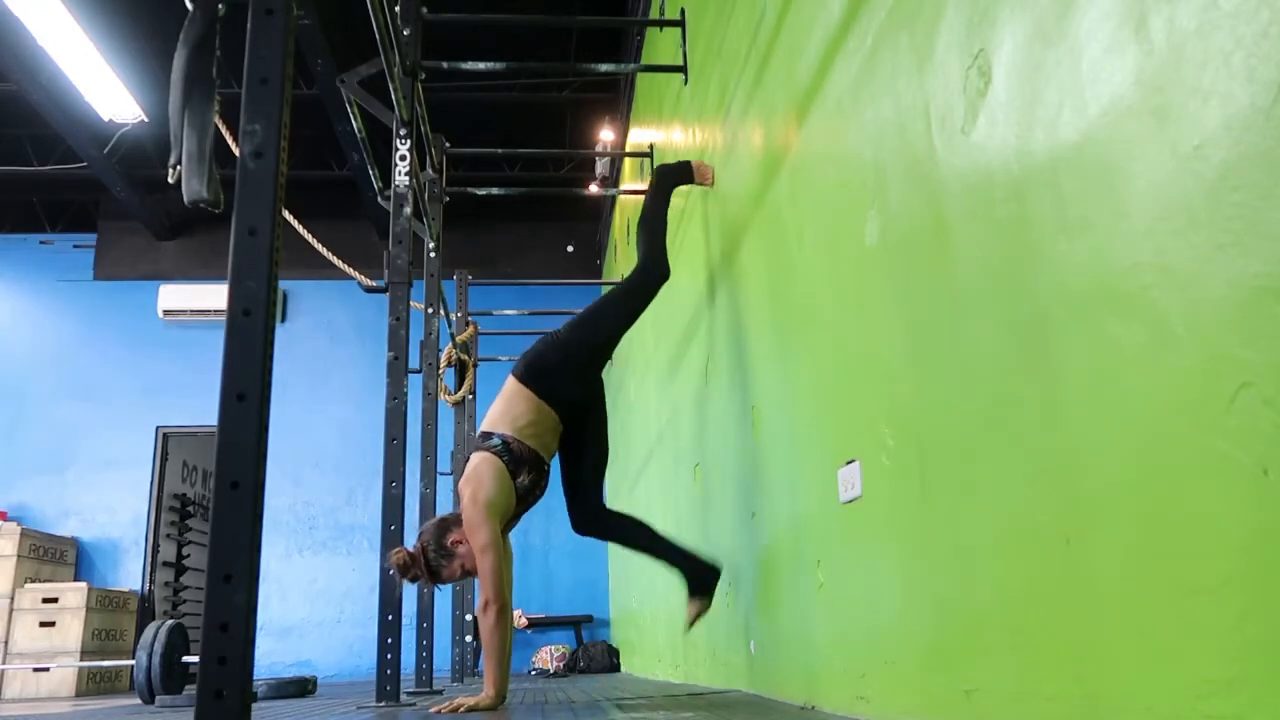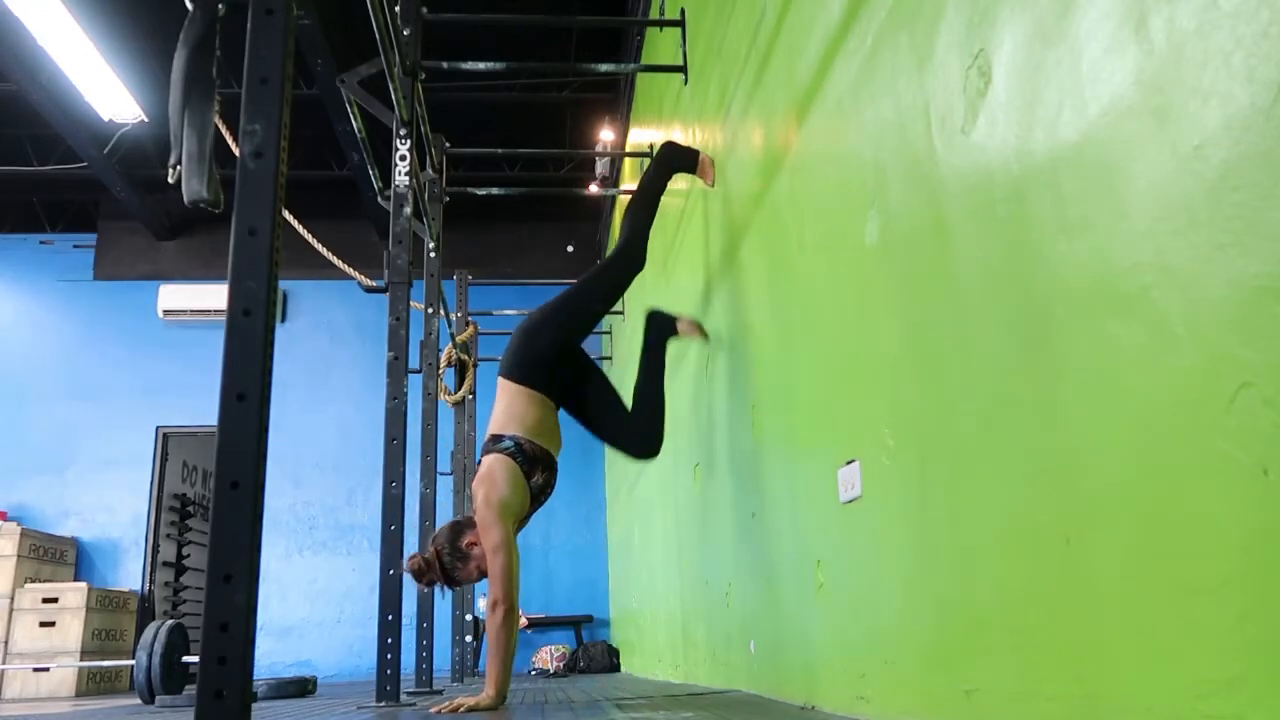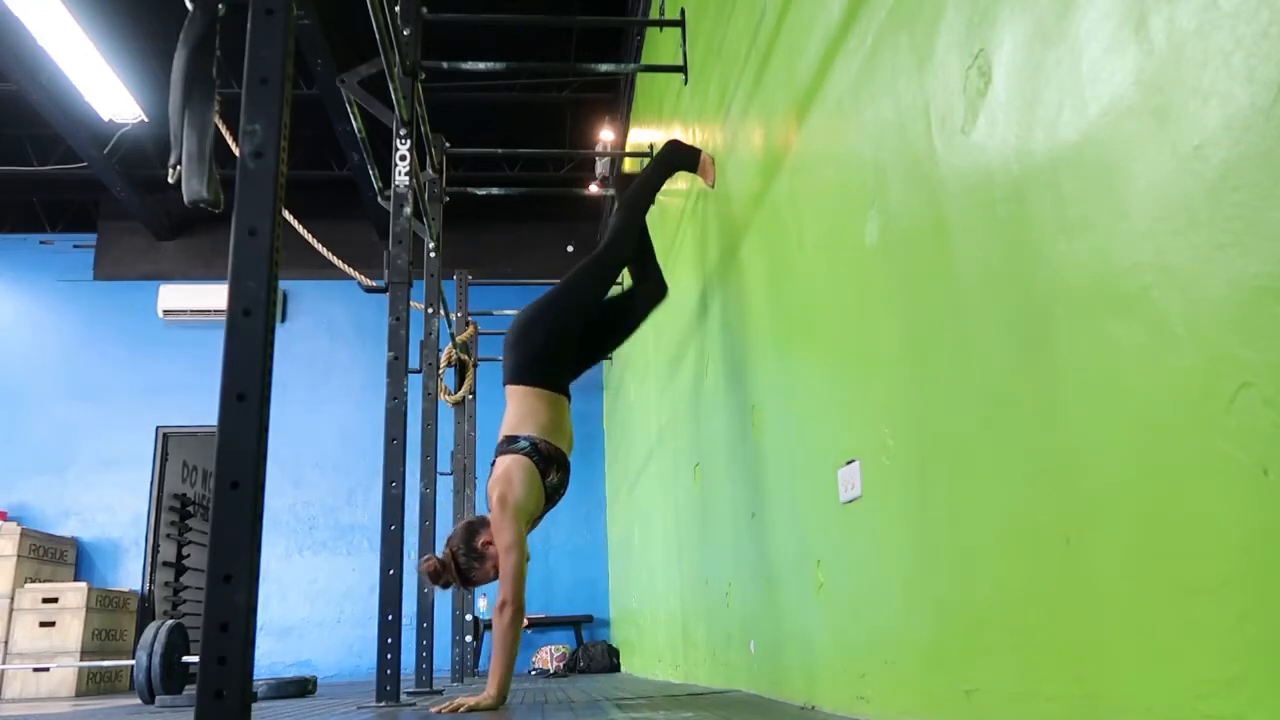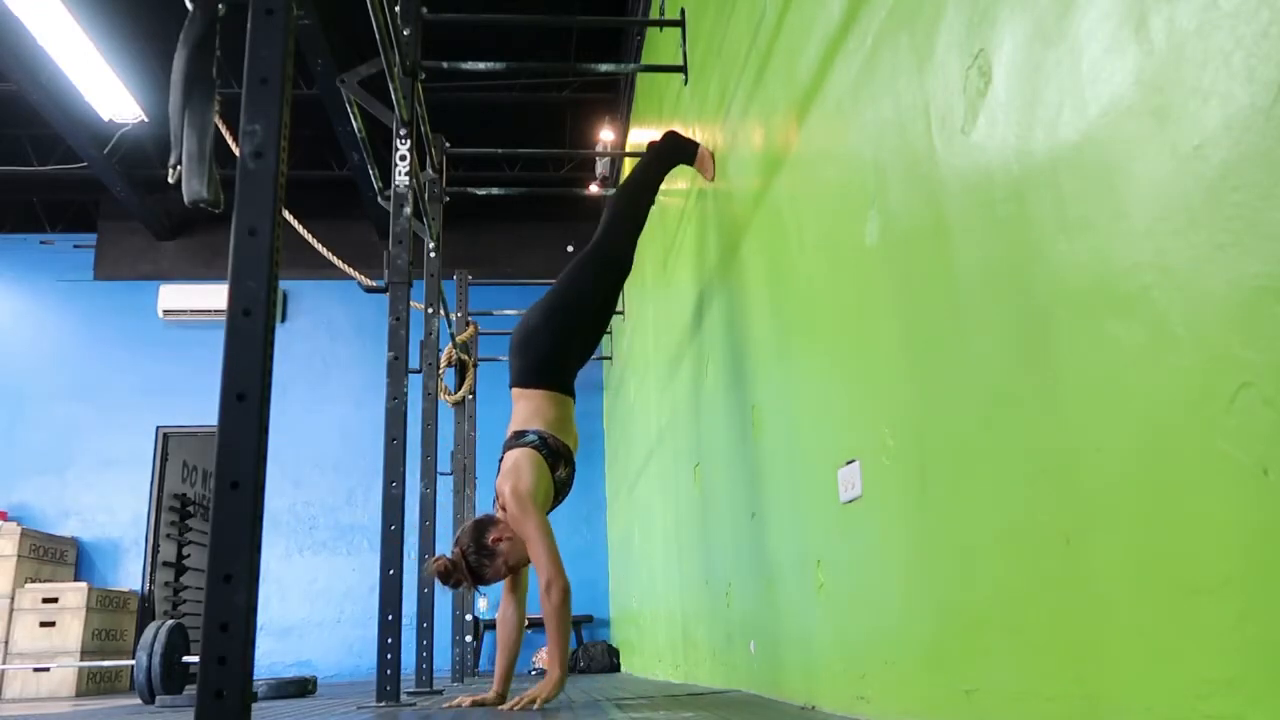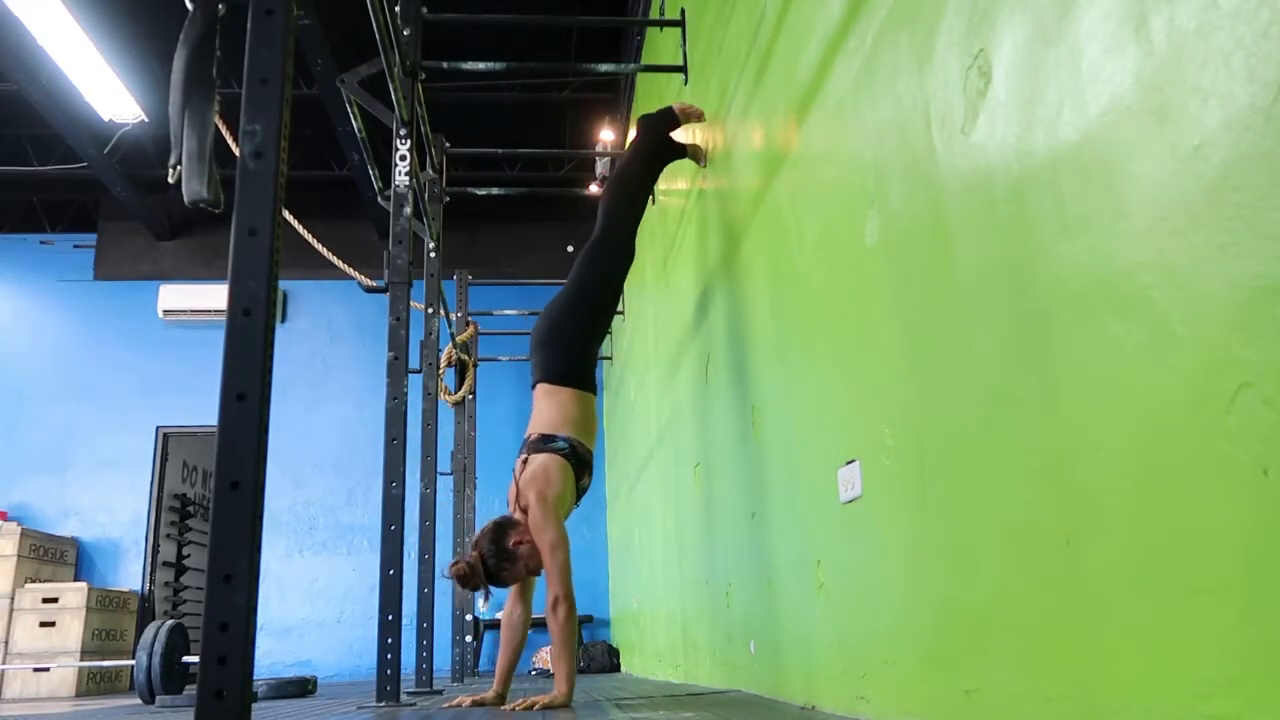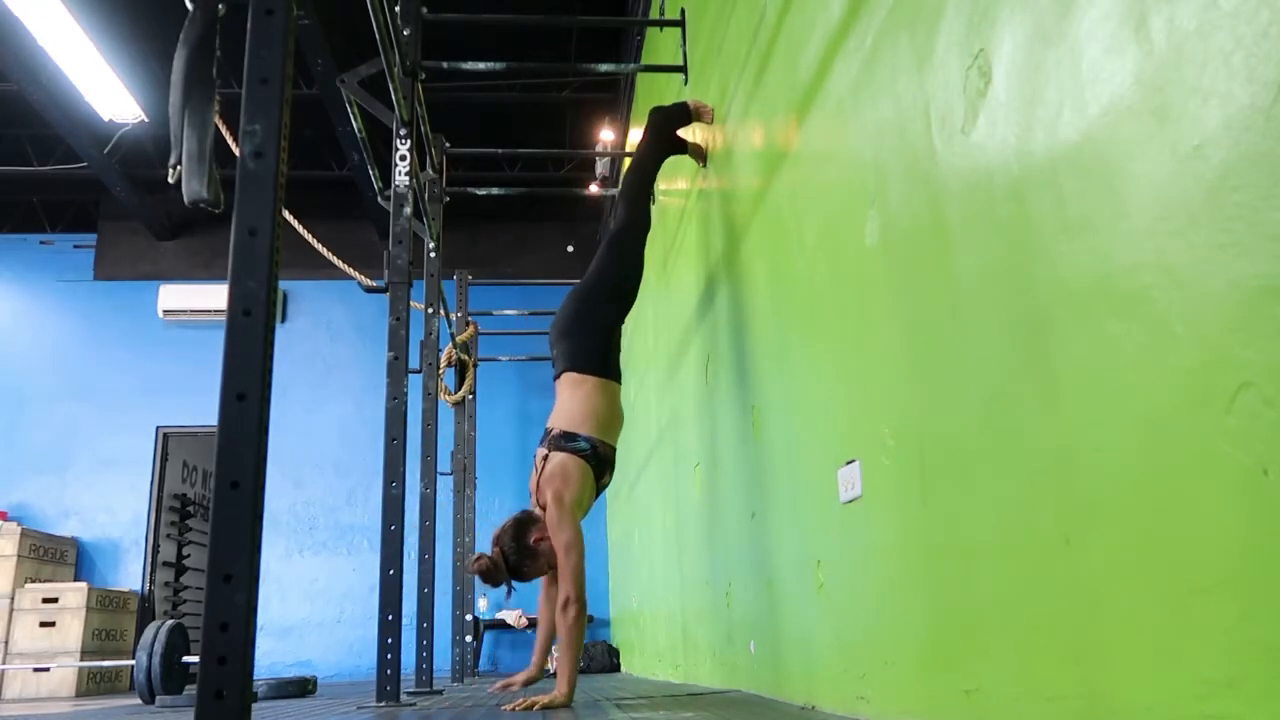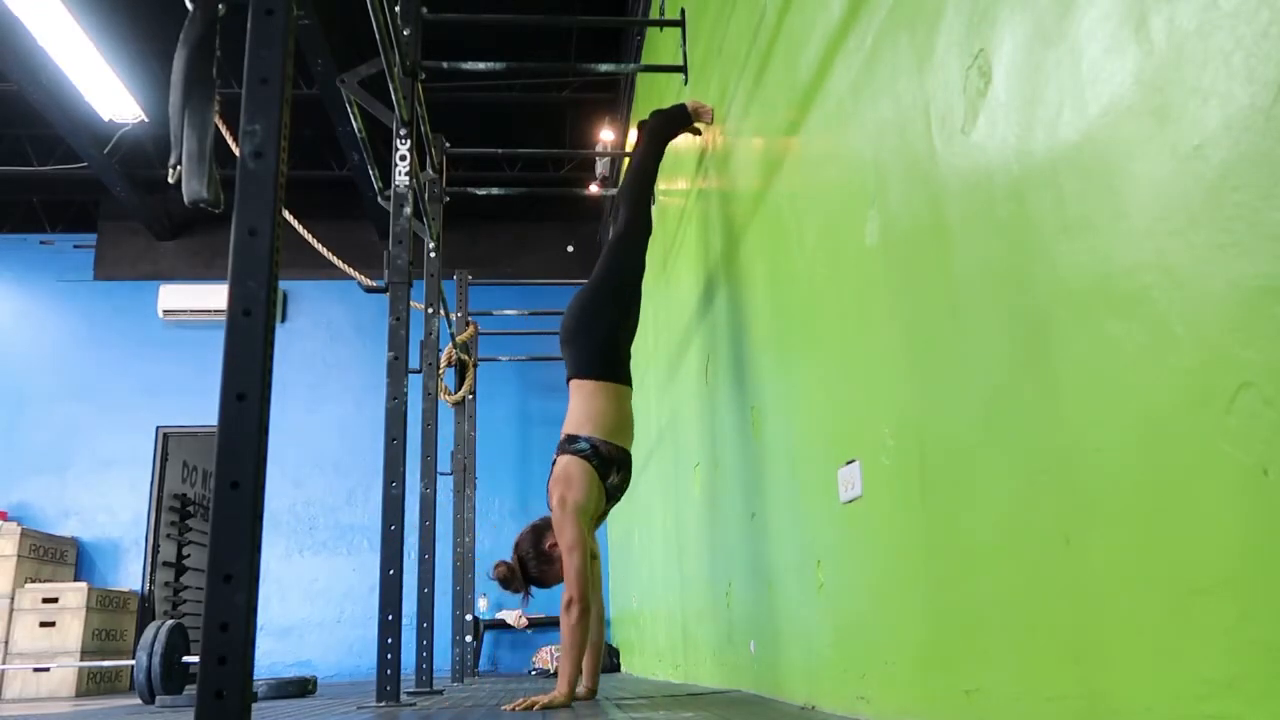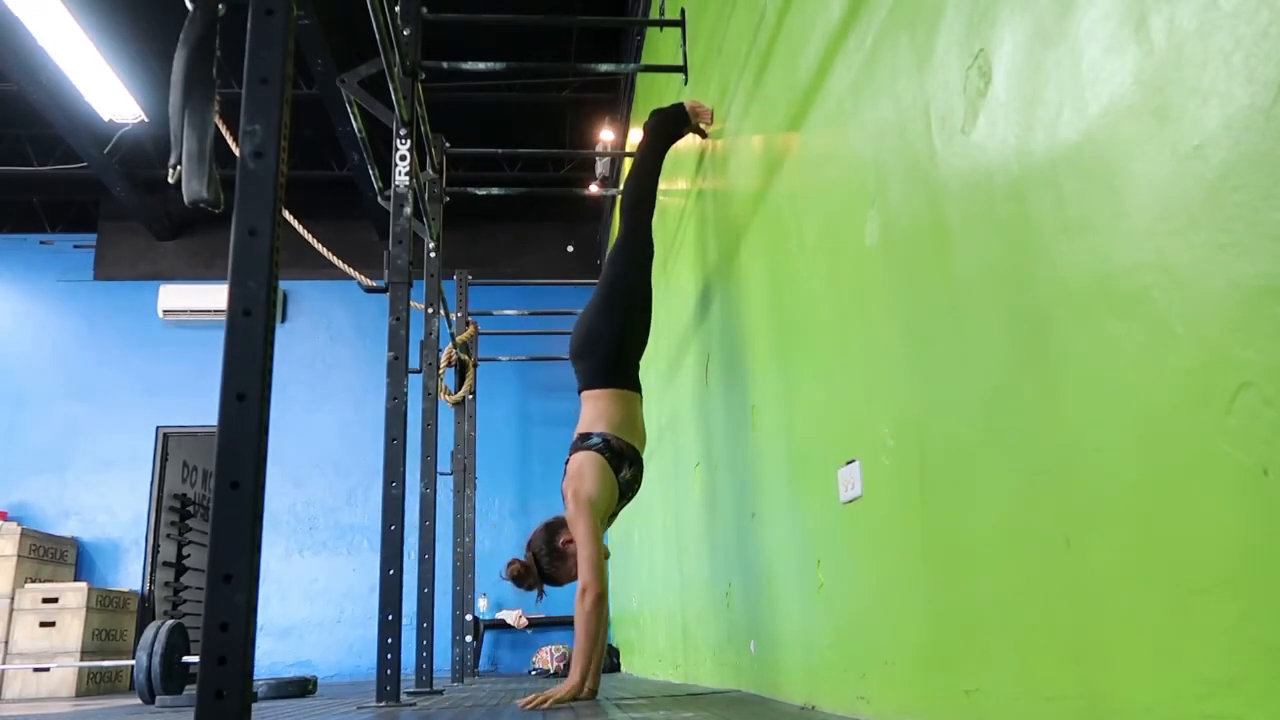
dt=0.3s
person 1, frame 1
left shoulder: (478, 508)
right shoulder: (485, 515)
left elbow: (493, 605)
right elbow: (497, 605)
left wrist: (491, 694)
right wrist: (494, 690)
left hip: (558, 370)
right hip: (562, 390)
left knee: (650, 274)
right knee: (587, 515)
left ankle: (671, 178)
right ankle: (696, 571)
person 1, frame 2
left shoulder: (492, 509)
right shoulder: (497, 509)
left elbow: (502, 605)
right elbow: (503, 604)
left wrist: (492, 693)
right wrist: (495, 690)
left hip: (543, 354)
right hip: (544, 367)
left knee: (627, 256)
right knee: (640, 440)
left ankle: (676, 160)
right ankle: (660, 329)
person 1, frame 3
left shoulder: (507, 505)
right shoulder: (507, 509)
left elbow: (511, 604)
right elbow: (508, 604)
left wrist: (493, 691)
right wrist: (496, 688)
left hip: (541, 347)
right hip: (544, 359)
left knee: (616, 246)
left ankle: (677, 159)
person 1, frame 4
left shoulder: (517, 502)
right shoulder: (512, 511)
left elbow: (555, 588)
right elbow: (515, 601)
left wrist: (555, 676)
right wrist: (498, 686)
left hip: (546, 347)
right hip: (546, 357)
left knee: (611, 243)
right knee: (611, 252)
left ankle: (676, 152)
person 1, frame 5
left shoulder: (536, 503)
right shoulder: (523, 510)
left elbow: (560, 600)
right elbow: (520, 603)
left wrist: (562, 691)
right wrist: (497, 689)
left hip: (565, 343)
right hip: (561, 348)
left knee: (613, 229)
right knee: (613, 236)
left ankle: (658, 133)
person 1, frame 6
left shoulder: (556, 497)
right shoulder: (548, 500)
left elbow: (571, 600)
right elbow: (560, 596)
left wrist: (562, 690)
right wrist: (538, 666)
left hip: (585, 333)
right hip: (580, 339)
left knee: (628, 224)
right knee: (626, 228)
left ankle: (668, 129)
person 1, frame 7
left shoulder: (571, 503)
right shoulder: (571, 506)
left elbow: (577, 602)
right elbow: (585, 600)
left wrist: (567, 688)
right wrist: (585, 682)
left hip: (596, 343)
right hip: (594, 350)
left knee: (630, 231)
right knee: (629, 235)
left ankle: (666, 125)
person 1, frame 8
left shoulder: (583, 501)
right shoulder: (586, 505)
left elbow: (592, 593)
right elbow: (594, 593)
left wrist: (578, 679)
right wrist: (587, 680)
left hip: (606, 354)
right hip: (606, 363)
left knee: (633, 235)
right knee: (632, 243)
left ankle: (668, 127)
